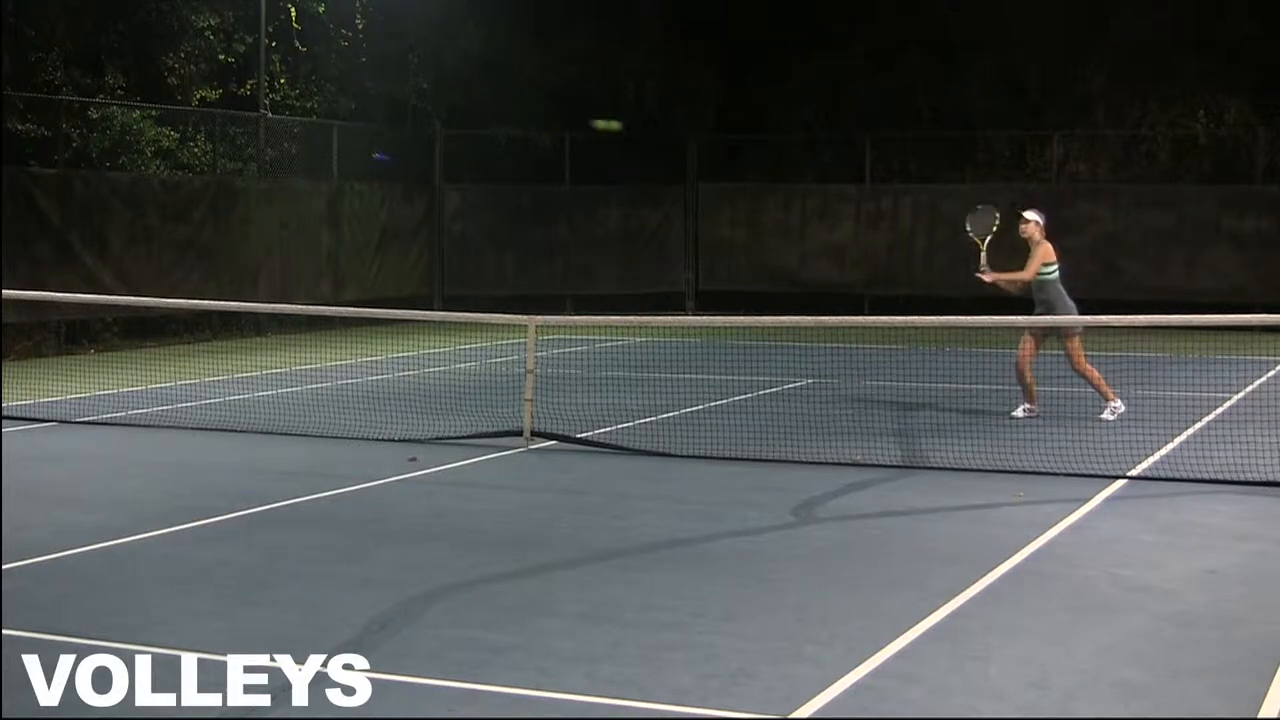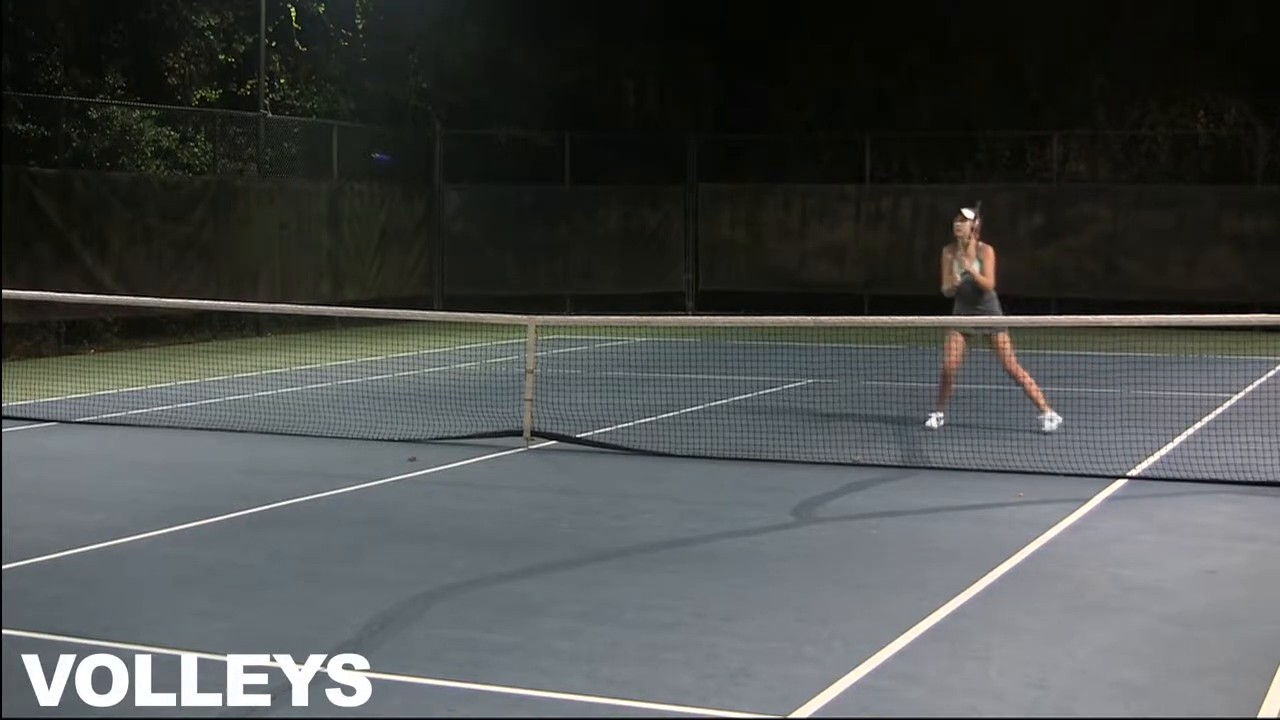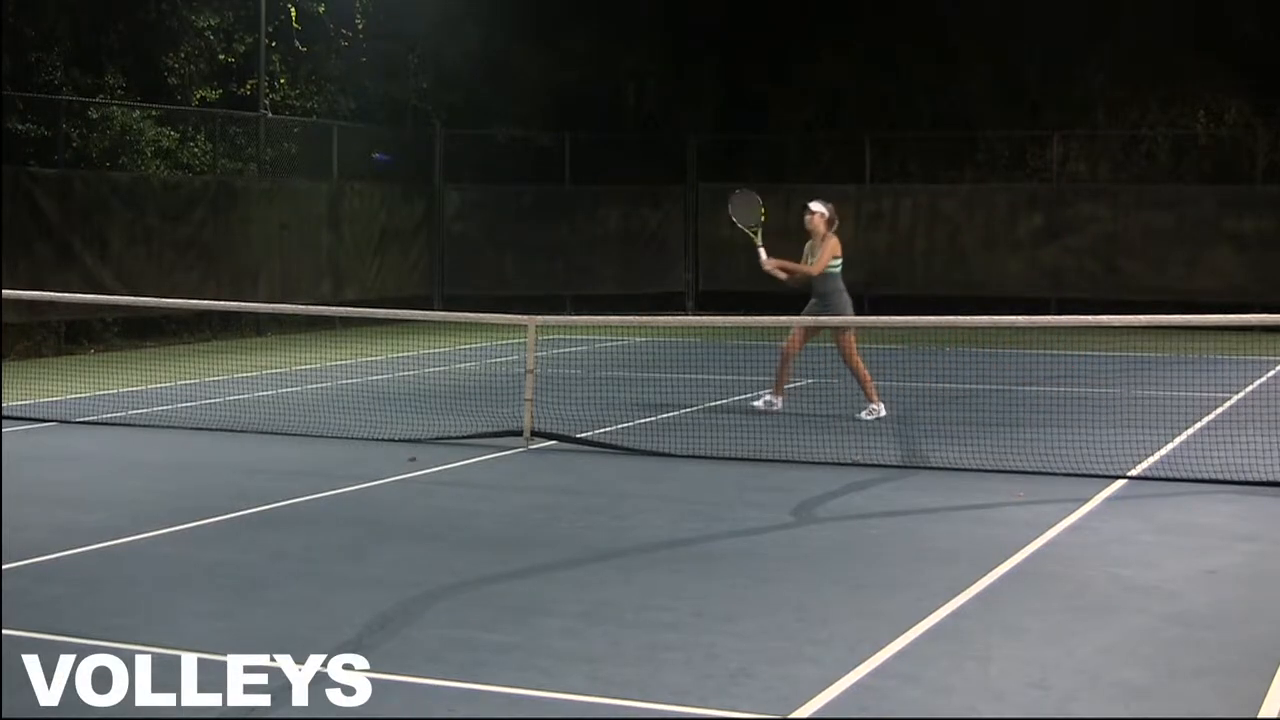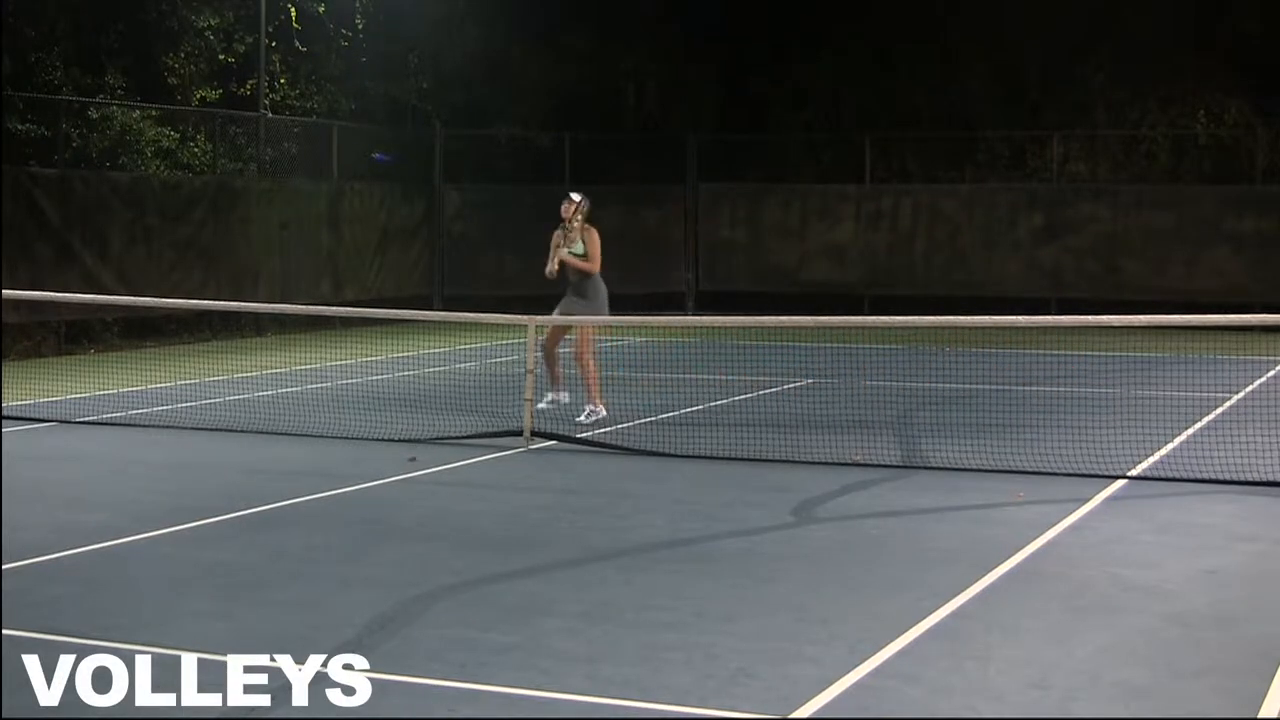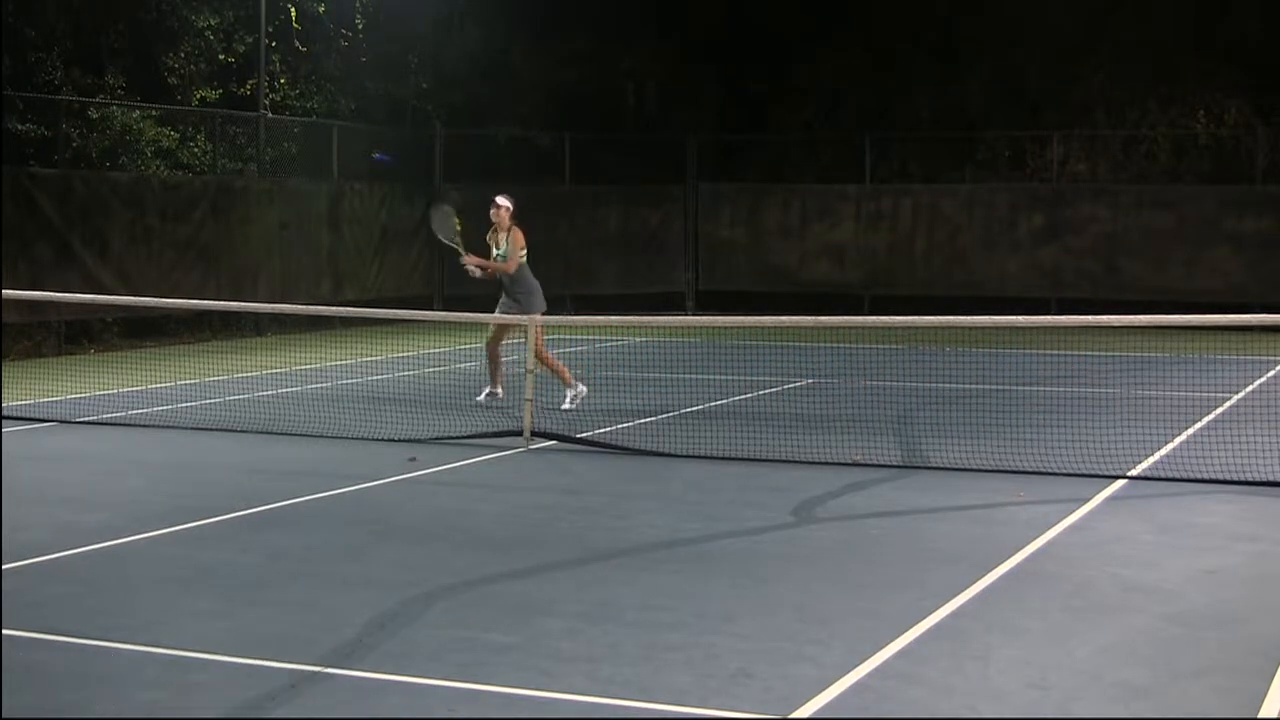
dt=1s
person 1, frame 1
left shoulder: (1043, 247)
right shoulder: (1032, 253)
left elbow: (1026, 275)
right elbow: (1018, 288)
left wrist: (996, 275)
right wrist: (993, 278)
left hip: (1061, 311)
right hip: (1042, 311)
left knee: (1079, 365)
right knee: (1022, 361)
left ankle: (1114, 402)
right ankle: (1031, 405)
person 1, frame 2
left shoulder: (985, 250)
right shoulder: (948, 251)
left elbow: (989, 285)
right elbow: (946, 291)
left wrist: (971, 270)
right wrist: (953, 284)
left hip: (988, 313)
right hip: (963, 314)
left knee: (1012, 368)
right knee: (949, 366)
left ankle: (1048, 413)
right ankle: (939, 413)
person 1, frame 3
left shoulder: (831, 241)
right shoulder: (810, 245)
left elbow: (814, 270)
right elbow: (801, 277)
left wrist: (781, 263)
right wrist: (776, 270)
left hip: (836, 304)
right hip: (817, 303)
left knee: (850, 359)
right knee: (787, 349)
left ankle: (875, 404)
right ankle: (775, 398)
person 1, frame 4
left shoulder: (590, 233)
right shoulder: (558, 235)
left elbow: (594, 268)
right elbow: (550, 272)
left wrist: (566, 257)
right wrist: (552, 268)
left hip: (592, 297)
right hip: (573, 295)
left knee: (583, 352)
right knee: (548, 345)
left ankle: (596, 406)
right ankle: (556, 393)
person 1, frame 5
left shoulder: (516, 234)
right shoulder: (493, 236)
left elbow: (510, 267)
left wrist: (477, 261)
right wrist: (479, 271)
left hip: (528, 295)
right hip: (509, 296)
left knee: (538, 349)
right knee: (491, 343)
left ankle: (573, 387)
right ankle: (494, 388)
